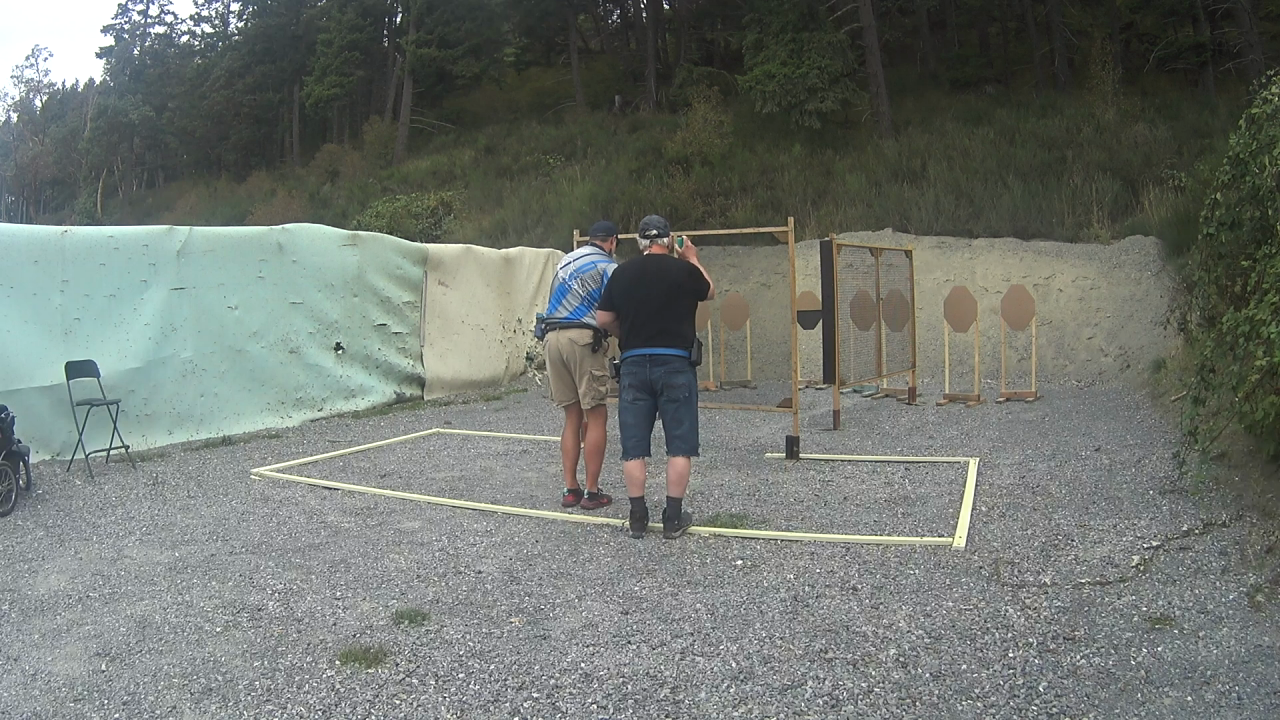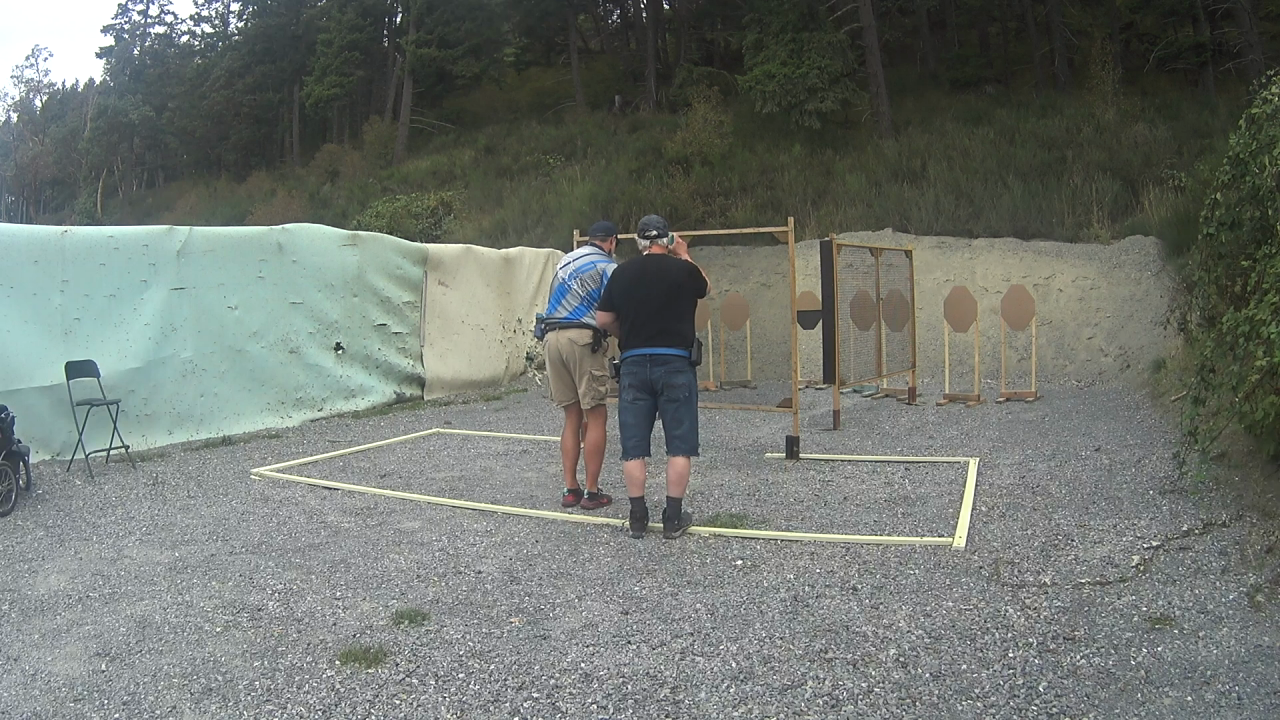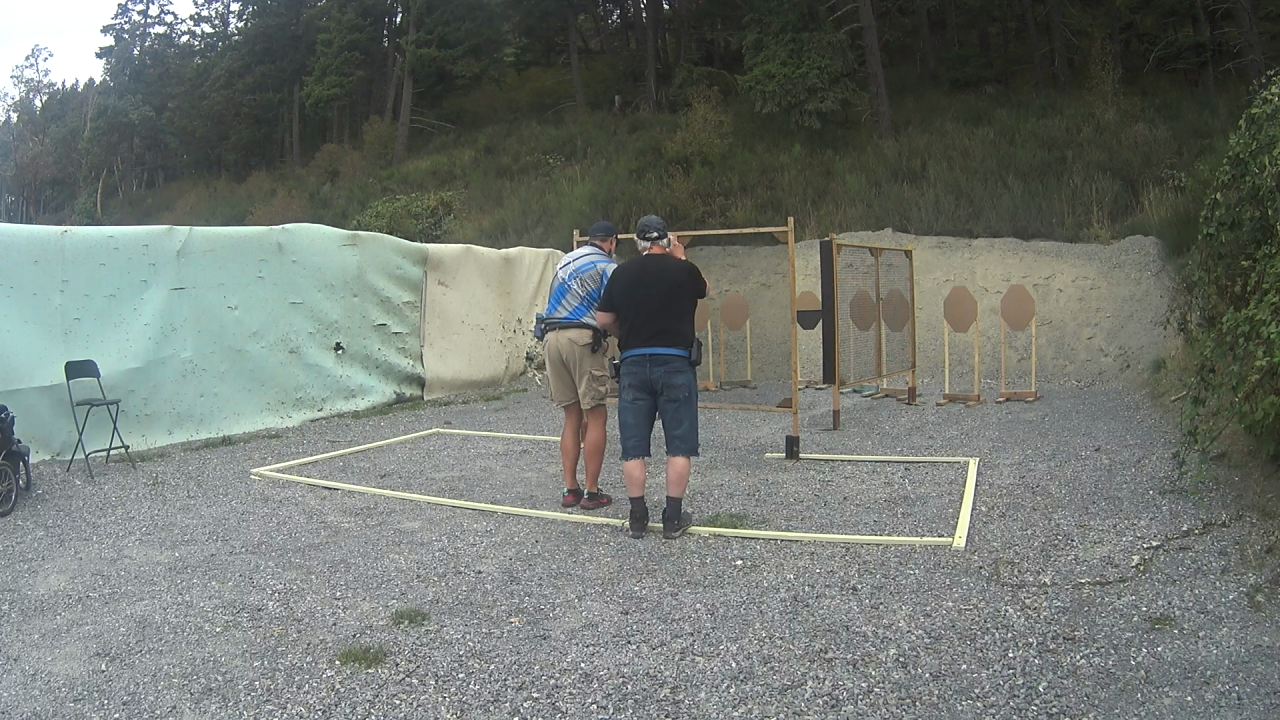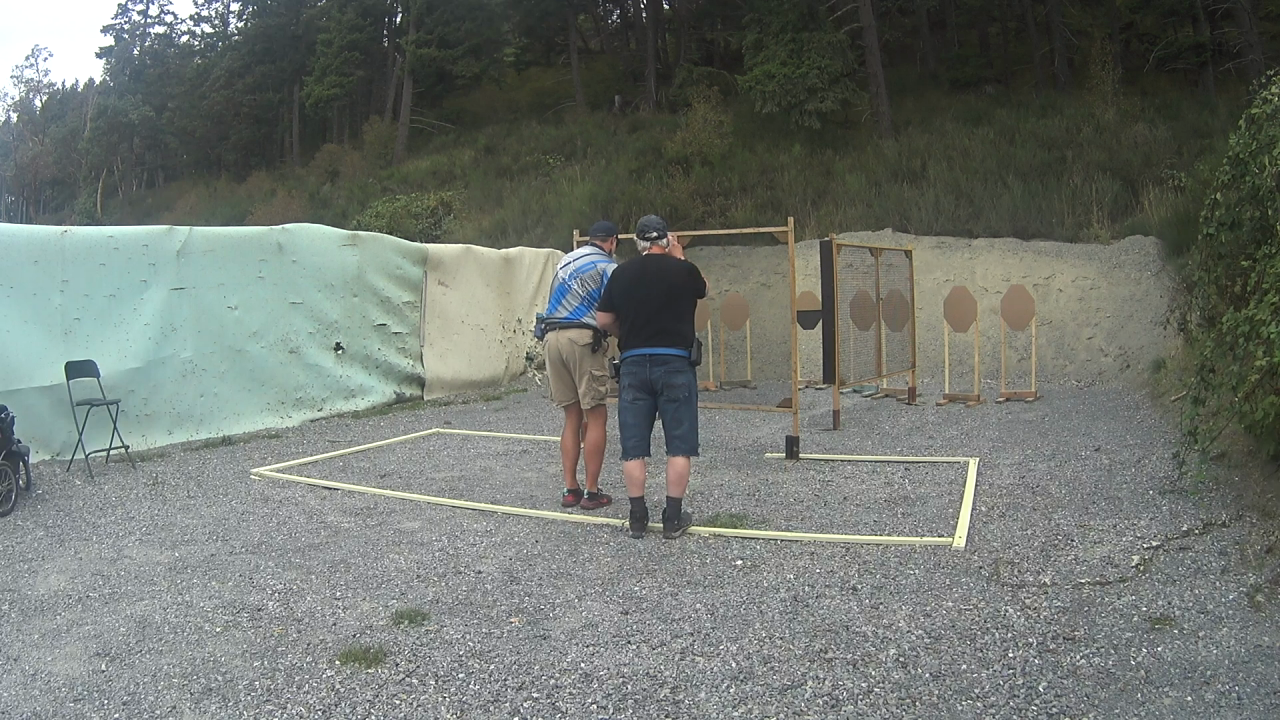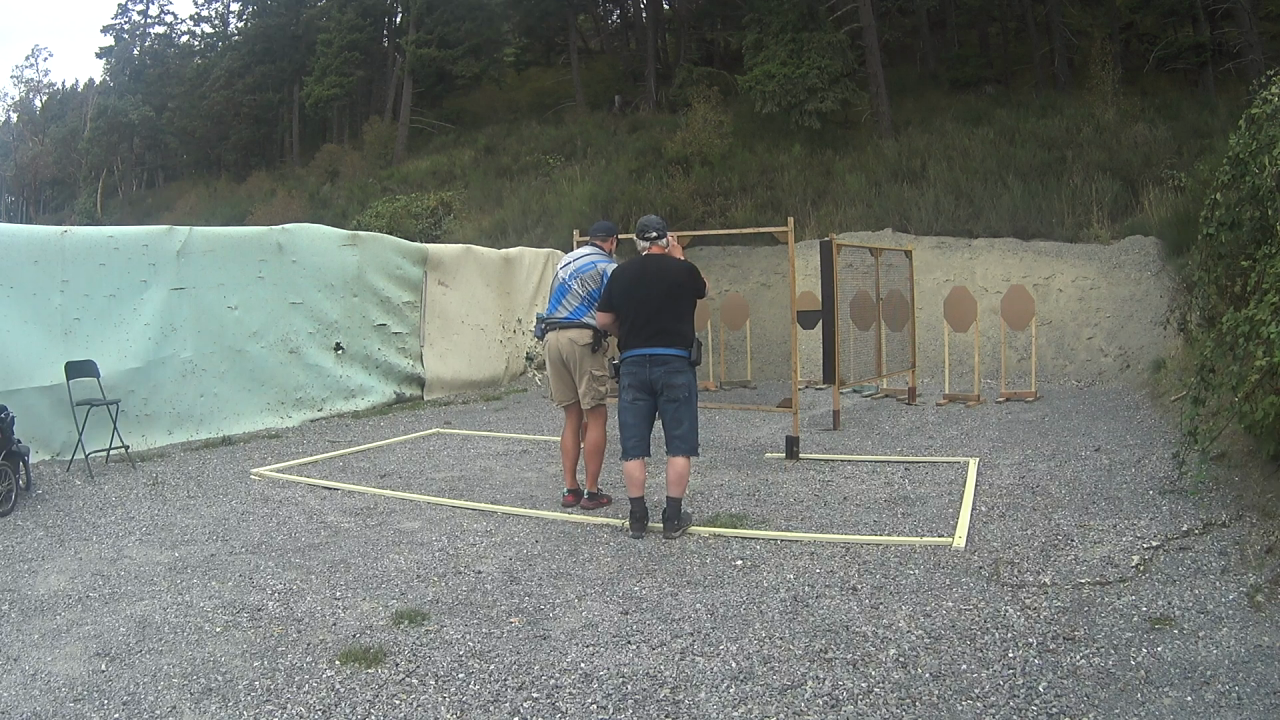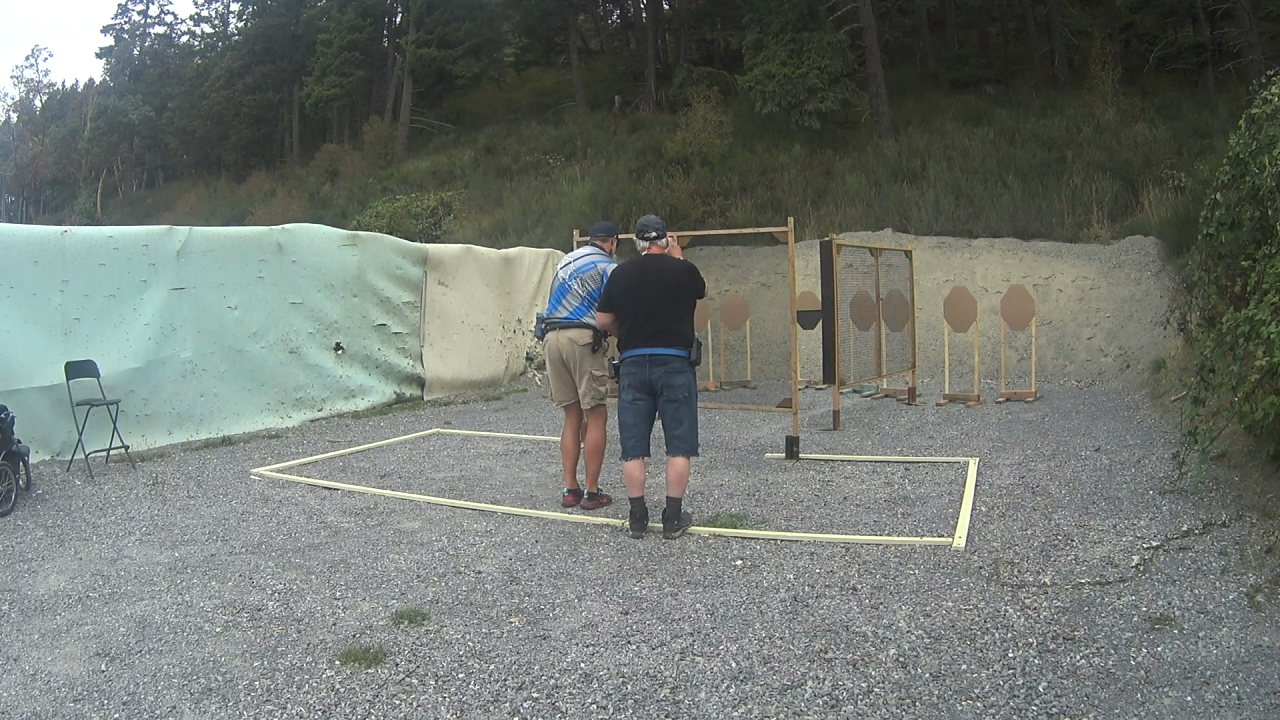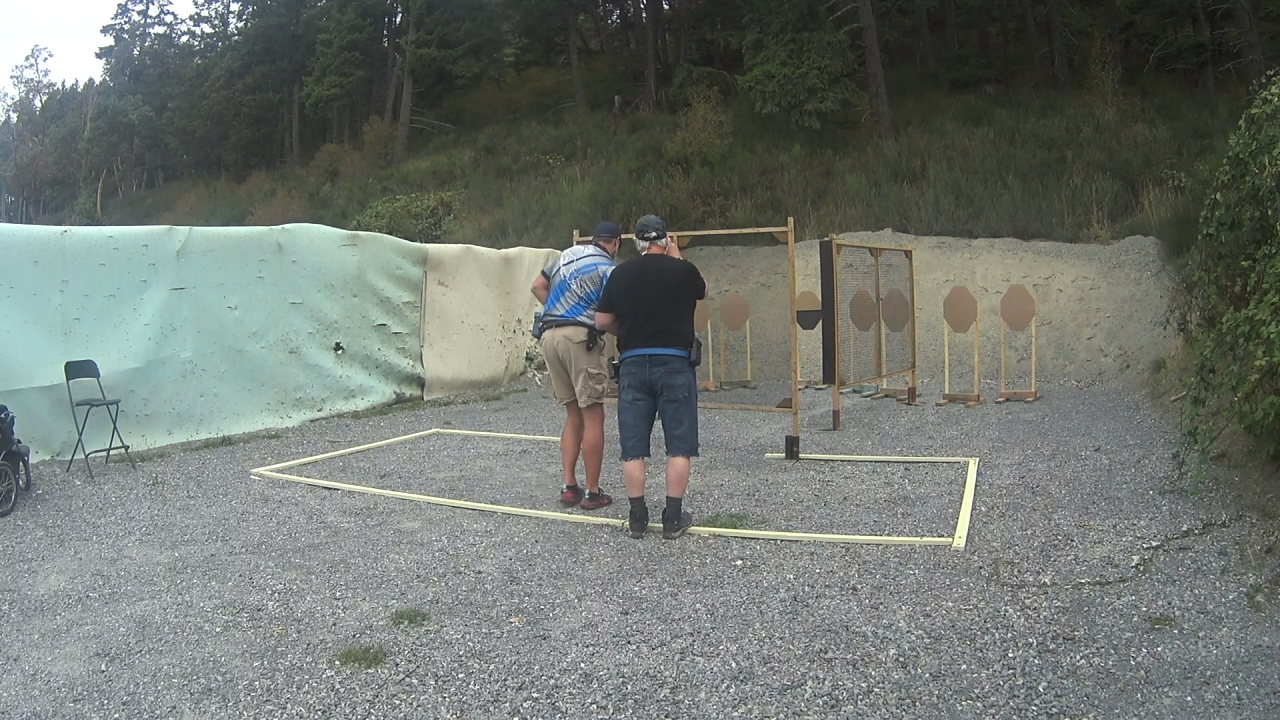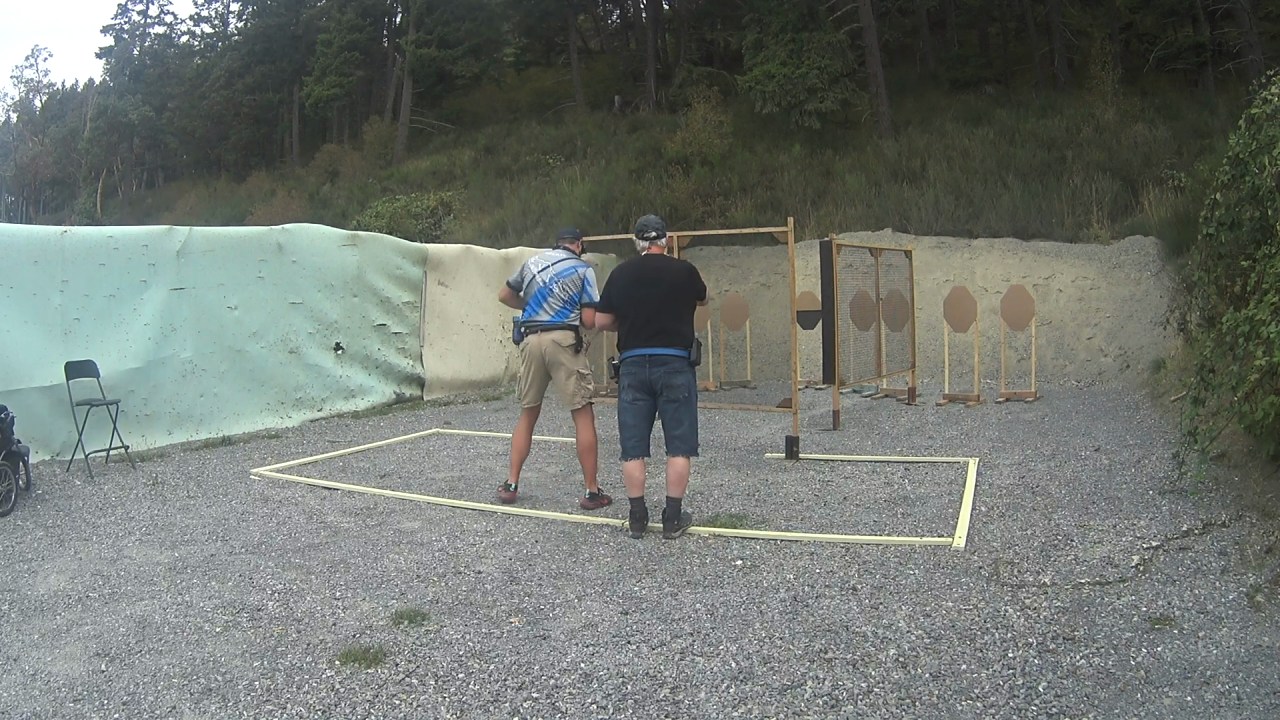
dt=0.4s
person 1, frame 1
left shoulder: (622, 272)
right shoulder: (684, 270)
left elbow: (603, 319)
right elbow: (709, 292)
left hip: (633, 365)
right hip: (675, 364)
left knee: (634, 447)
right knee: (679, 445)
left ankle: (637, 517)
right ankle: (673, 518)
person 1, frame 2
left shoulder: (622, 272)
right shoulder: (684, 270)
left elbow: (603, 319)
right elbow: (705, 287)
right wrist: (684, 255)
left hip: (633, 364)
right hip: (675, 364)
left knee: (634, 447)
right knee: (679, 446)
left ankle: (637, 518)
right ankle: (673, 518)
person 1, frame 3
left shoulder: (621, 273)
right shoulder: (684, 270)
left elbow: (604, 320)
right elbow: (703, 289)
left hip: (634, 364)
right hip: (675, 364)
left knee: (634, 447)
right knee: (679, 445)
left ankle: (638, 518)
right ankle: (673, 518)
person 1, frame 4
left shoulder: (621, 273)
right shoulder: (684, 269)
left elbow: (603, 320)
right elbow: (703, 289)
left hip: (633, 364)
right hip: (674, 364)
left knee: (633, 447)
right knee: (679, 445)
left ankle: (637, 518)
right ankle: (673, 518)
person 1, frame 5
left shoulder: (621, 273)
right shoulder: (684, 270)
left elbow: (603, 321)
right elbow: (703, 290)
left hip: (634, 364)
right hip: (675, 364)
left knee: (634, 447)
right knee: (679, 446)
left ankle: (637, 518)
right ankle: (673, 518)
person 1, frame 6
left shoulder: (620, 273)
right shoulder: (683, 270)
left elbow: (603, 320)
right elbow: (702, 290)
left hip: (633, 364)
right hip: (674, 364)
left knee: (633, 447)
right knee: (679, 445)
left ankle: (637, 518)
right ankle: (673, 518)
person 1, frame 7
left shoulder: (620, 273)
right shoulder: (683, 270)
left elbow: (602, 321)
right elbow: (702, 291)
left hip: (633, 365)
right hip: (674, 364)
left knee: (633, 447)
right knee: (678, 446)
left ankle: (637, 518)
right ankle: (673, 518)
person 1, frame 8
left shoulder: (620, 273)
right shoulder: (684, 270)
left elbow: (601, 322)
right elbow: (702, 299)
left hip: (633, 365)
right hip: (674, 364)
left knee: (633, 447)
right knee: (678, 445)
left ankle: (637, 518)
right ankle: (673, 518)
person 2, frame 1
left shoulder: (566, 260)
right shoulder: (607, 265)
left elbow: (564, 302)
left hip: (553, 337)
right hip: (582, 338)
left knee: (572, 417)
right knee: (596, 417)
left ankle: (570, 489)
right ankle: (591, 492)
person 2, frame 2
left shoulder: (566, 260)
right shoulder: (607, 265)
left elbow: (564, 301)
left hip: (553, 337)
right hip: (582, 338)
left knee: (572, 417)
right knee: (596, 417)
left ankle: (570, 489)
right ankle: (591, 492)
person 2, frame 3
left shoulder: (566, 260)
right shoulder: (606, 265)
left elbow: (566, 302)
left hip: (552, 337)
right hip: (582, 338)
left knee: (572, 417)
right knee: (595, 417)
left ankle: (570, 489)
right ankle: (591, 492)
person 2, frame 4
left shoulder: (566, 260)
right shoulder: (606, 265)
left elbow: (564, 301)
left hip: (552, 337)
right hip: (582, 338)
left knee: (572, 417)
right knee: (596, 417)
left ankle: (569, 489)
right ankle: (591, 492)
person 2, frame 5
left shoulder: (567, 260)
right shoulder: (606, 265)
left hip: (552, 338)
right hip: (582, 339)
left knee: (572, 417)
right knee: (596, 417)
left ankle: (569, 489)
right ankle: (591, 492)
person 2, frame 6
left shoulder: (567, 260)
right shoulder: (607, 265)
left hip: (552, 338)
right hip: (582, 339)
left knee: (572, 417)
right knee: (596, 417)
left ankle: (569, 489)
right ankle: (591, 492)
person 2, frame 7
left shoulder: (568, 254)
right shoulder: (607, 268)
left elbow: (538, 287)
left hip: (549, 336)
right hip: (579, 337)
left knee: (574, 414)
right knee: (593, 416)
left ankle: (569, 486)
right ankle: (592, 492)
person 2, frame 8
left shoulder: (532, 263)
right shoulder: (582, 270)
left elbow: (504, 296)
right elbow: (589, 320)
left hip: (530, 342)
right hip: (563, 342)
left knee: (528, 417)
right knee: (583, 417)
left ankle: (511, 484)
right ankle: (592, 492)
